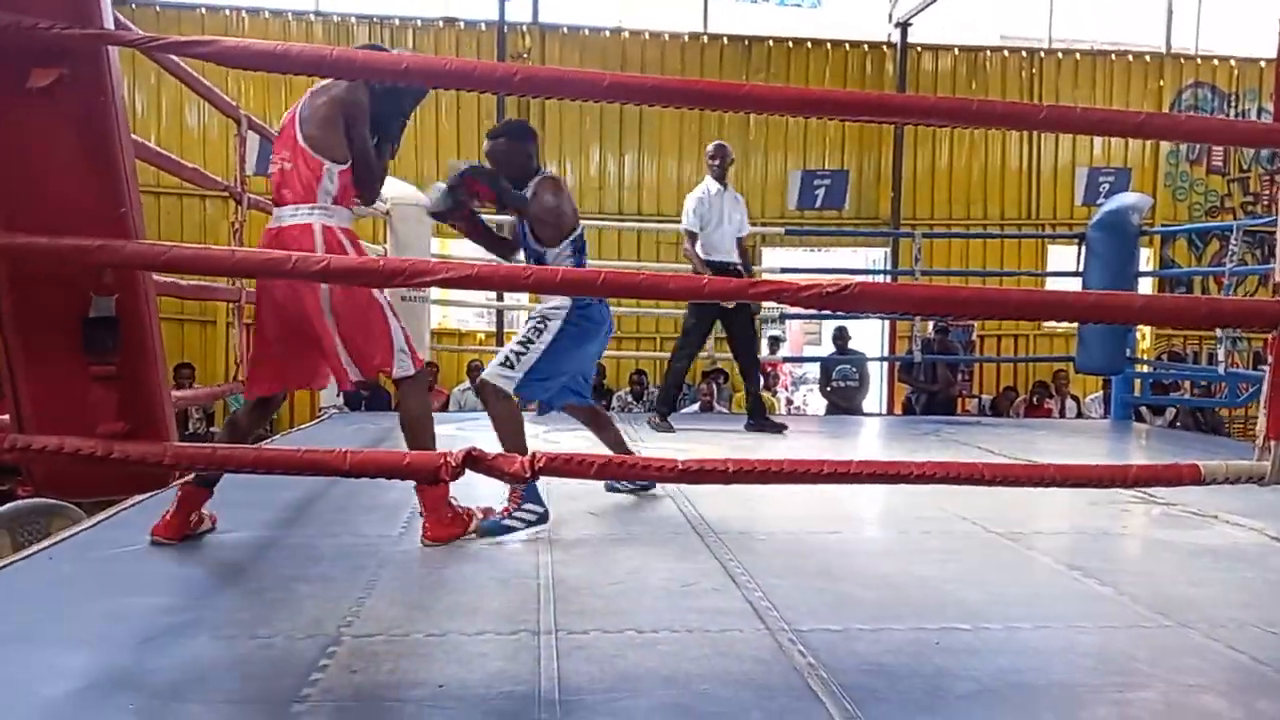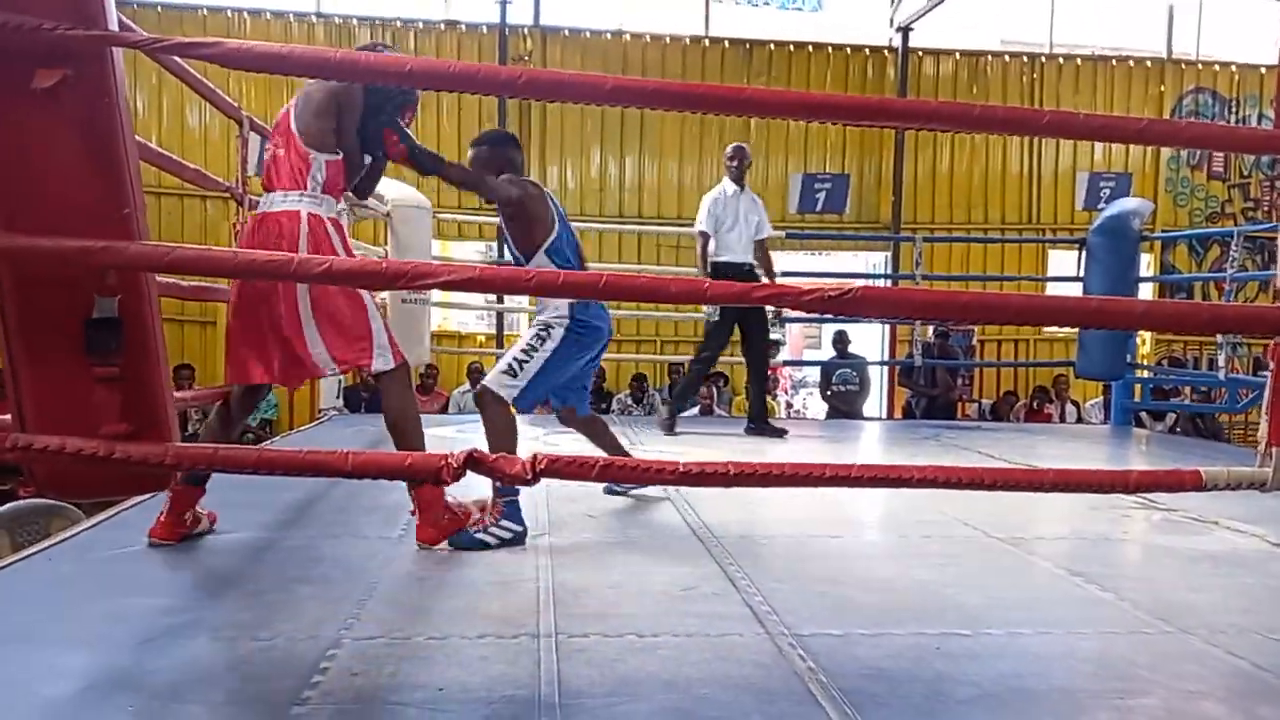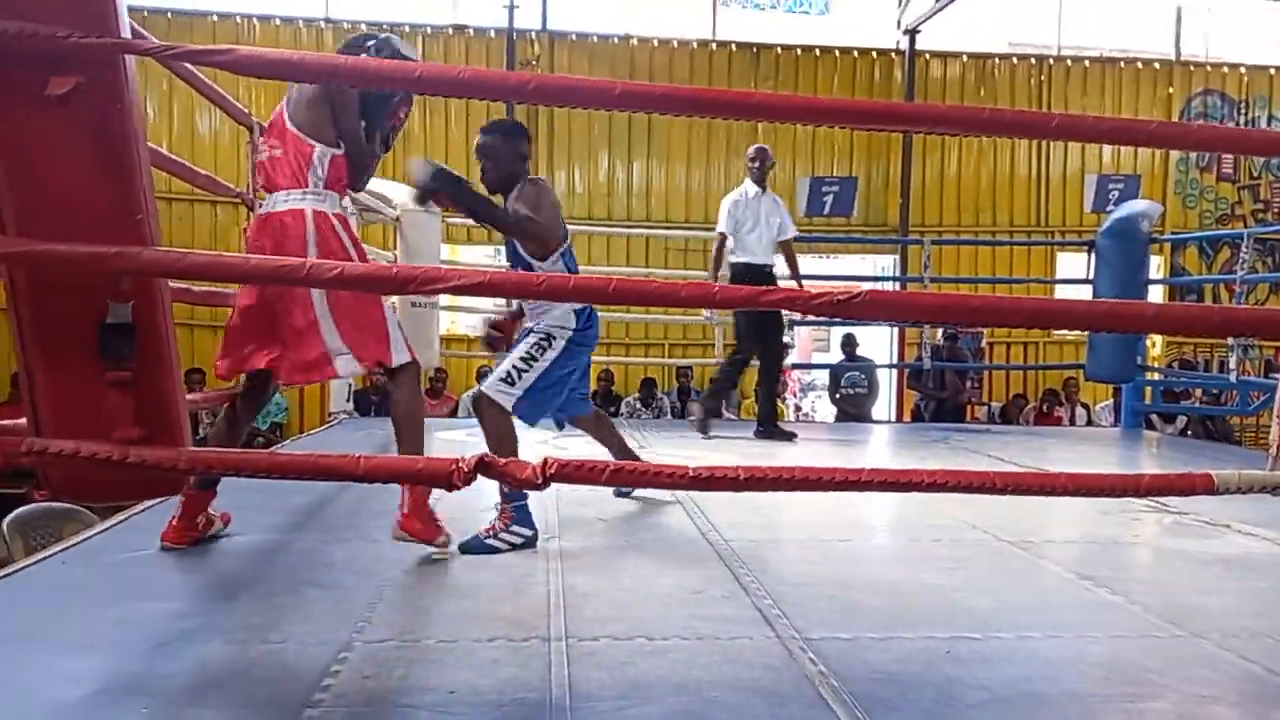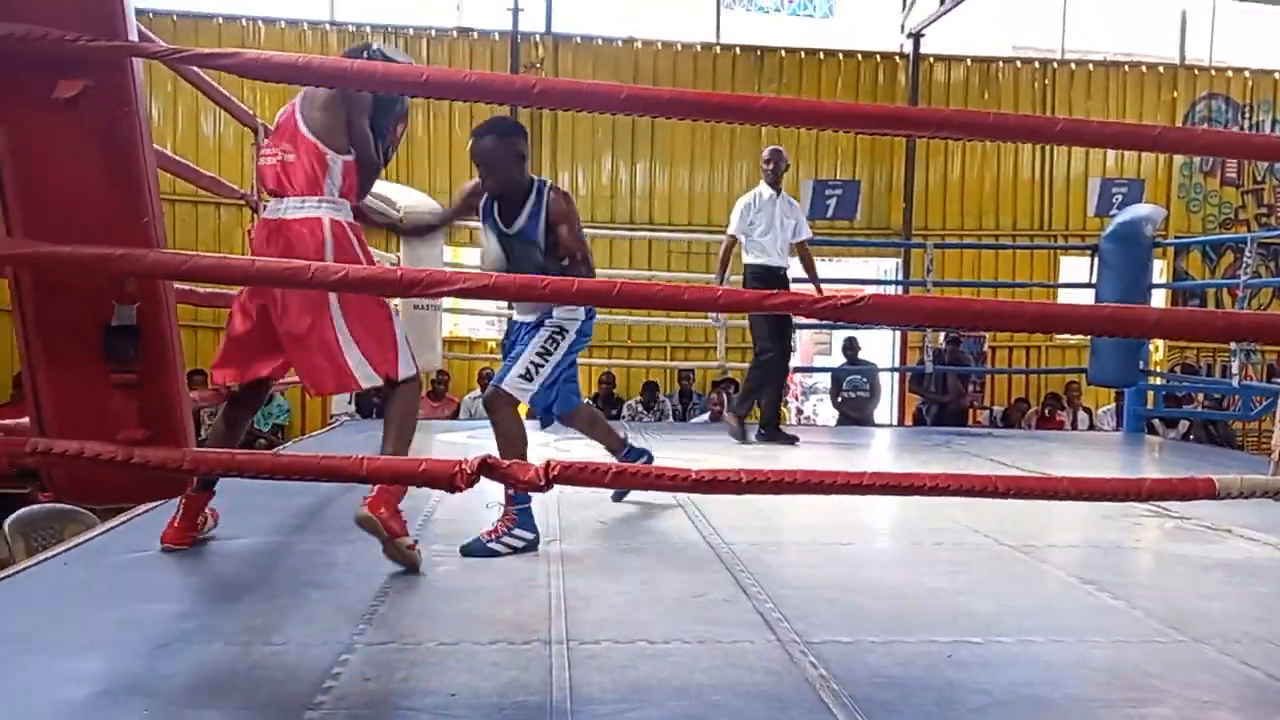
dt=0.1s
person 1, frame 1
left shoulder: (310, 105)
right shoulder: (351, 93)
right elbow: (365, 189)
left wrist: (382, 134)
right wrist: (388, 128)
left hip: (282, 246)
right hip: (321, 244)
left knee: (268, 390)
right knee: (406, 372)
left ankle: (184, 511)
right ankle: (439, 513)
person 1, frame 2
left shoulder: (308, 99)
right shoulder: (346, 87)
right elbow: (358, 183)
left wrist: (379, 142)
right wrist: (379, 134)
left hip: (265, 235)
right hip: (306, 234)
left knee: (250, 384)
right knee: (390, 368)
left ankle: (179, 511)
right ankle: (433, 511)
person 1, frame 3
left shoulder: (297, 100)
right shoulder: (338, 82)
right elbow: (359, 170)
left wrist: (381, 124)
right wrist: (380, 116)
left hip: (269, 232)
right hip: (313, 231)
left knee: (257, 380)
right knee: (399, 366)
left ankle: (189, 515)
right ankle: (416, 506)
person 1, frame 4
left shoulder: (301, 103)
right shoulder: (350, 86)
right elbow: (365, 177)
right wrist: (385, 130)
left hip: (272, 238)
right hip: (324, 238)
left knee: (249, 386)
right knee: (401, 379)
left ankle: (188, 516)
right ankle: (384, 502)
person 2, frame 1
left shoulder: (547, 188)
right shoulder: (526, 193)
left elbow: (560, 219)
right elbow: (510, 251)
left wrist: (498, 192)
right wrist: (464, 217)
left hip: (573, 312)
right hip: (586, 313)
left knee: (494, 386)
right knee: (575, 400)
left ankle: (524, 498)
person 2, frame 2
left shoulder: (521, 193)
right shoulder: (531, 199)
left elbow: (478, 183)
left wrist: (409, 151)
left hip: (570, 320)
right hip: (585, 320)
left knee: (492, 395)
right knee: (570, 408)
left ankle: (505, 513)
person 2, frame 3
left shoulder: (536, 195)
right shoulder: (516, 198)
left elbow: (528, 225)
left wrist: (457, 196)
right wrist: (511, 320)
left hip: (563, 322)
right hip: (543, 321)
left knee: (489, 401)
right knee: (574, 406)
left ankle: (514, 517)
right ankle: (633, 465)
person 2, frame 4
left shoulder: (554, 200)
right shoulder: (481, 196)
left elbow: (585, 273)
left wrist: (539, 272)
left hip: (562, 318)
right hip: (527, 320)
left knee: (500, 398)
right knee: (565, 407)
left ankle: (518, 520)
right ankle: (633, 457)
person 3, frame 1
left shoulder: (736, 200)
right shoulder: (697, 198)
right elbow: (690, 246)
right wrist: (710, 278)
left hip: (733, 273)
right hip: (709, 273)
left knee: (748, 346)
right knee: (689, 345)
left ankle: (757, 415)
right ankle: (661, 412)
person 3, frame 2
left shoulder: (756, 203)
right shoulder: (714, 199)
left elbow: (761, 248)
right elbow: (702, 247)
left wrist: (773, 287)
left hip: (749, 276)
right hip: (723, 274)
left knee: (759, 350)
right knee: (711, 349)
left ankle: (758, 419)
right ankle: (673, 408)
person 3, frame 3
left shoulder: (778, 205)
right shoulder: (734, 201)
left elbow: (786, 248)
right elbow: (718, 246)
left wrist: (800, 288)
right wrist: (714, 286)
left hip: (768, 277)
right hip: (744, 275)
left knee: (773, 351)
right knee: (745, 349)
left ankle: (767, 421)
right ankle: (704, 405)
person 3, frame 4
left shoulder: (792, 207)
right shoulder: (748, 202)
left elbow: (802, 250)
right elbow: (728, 246)
left wrist: (818, 290)
right wrist: (719, 288)
left hip: (780, 279)
right hip: (757, 277)
left knee: (782, 354)
right knee: (769, 350)
left ankle: (769, 425)
right ankle: (737, 411)
